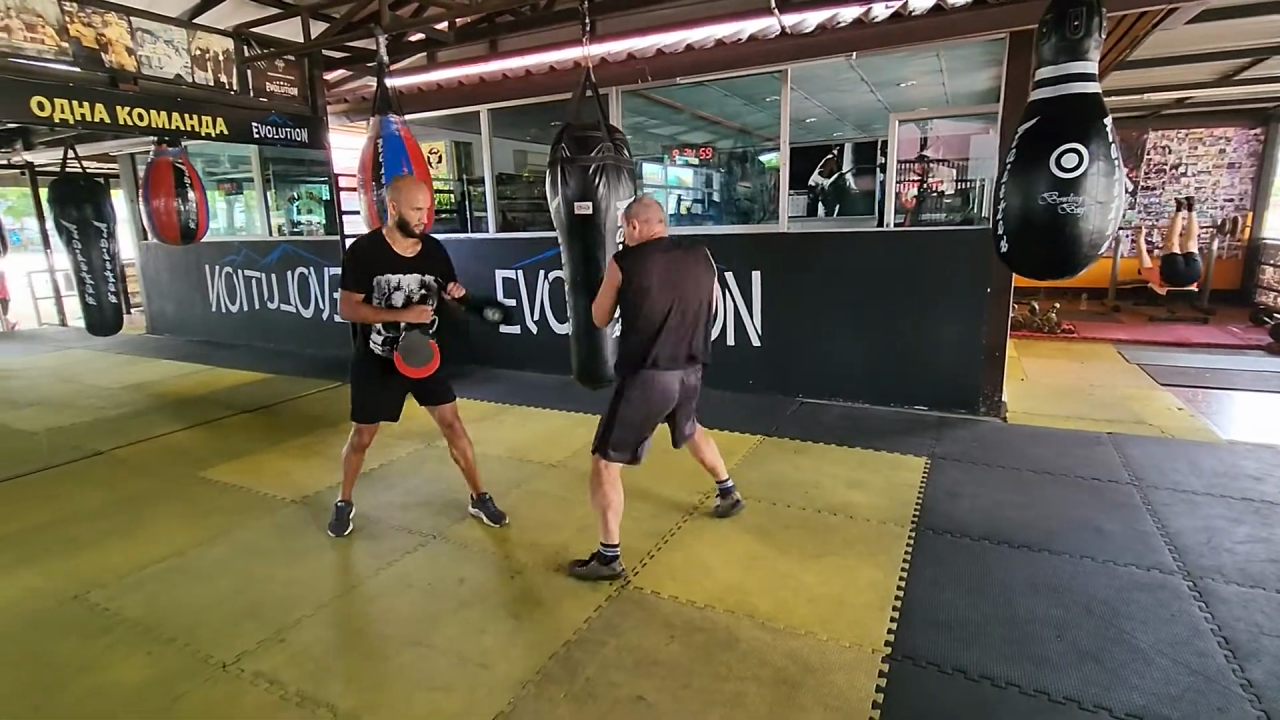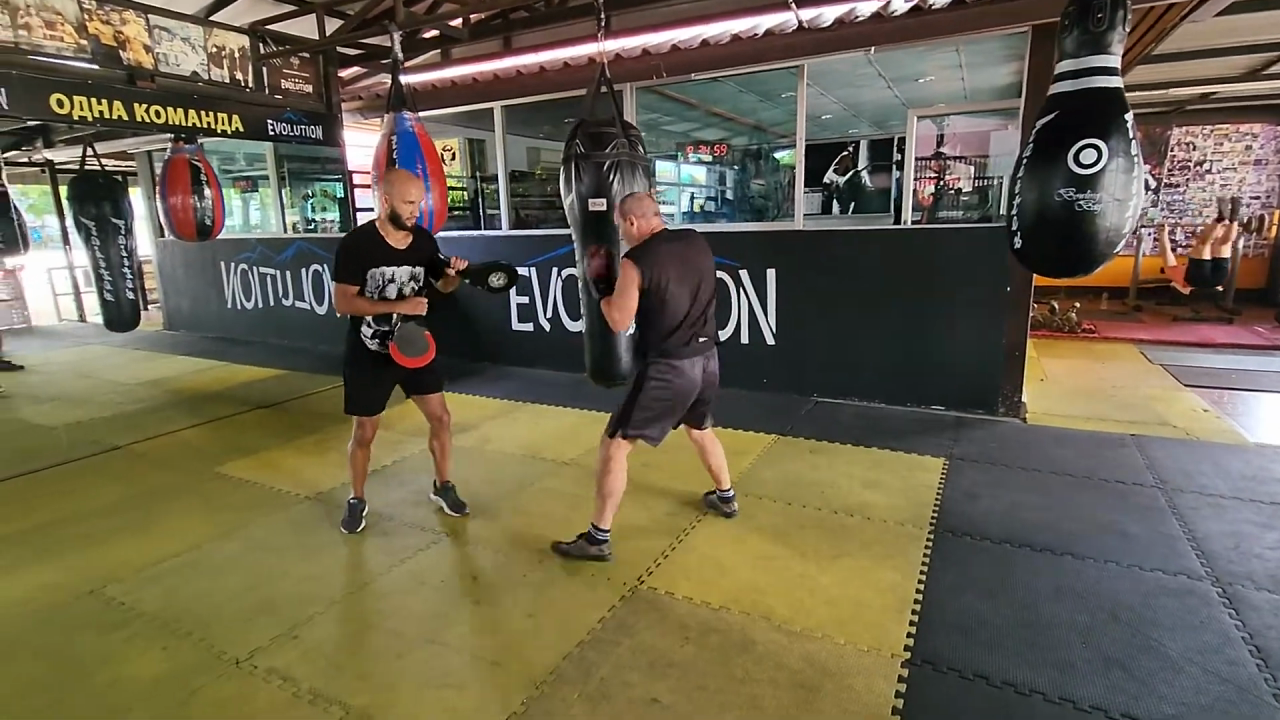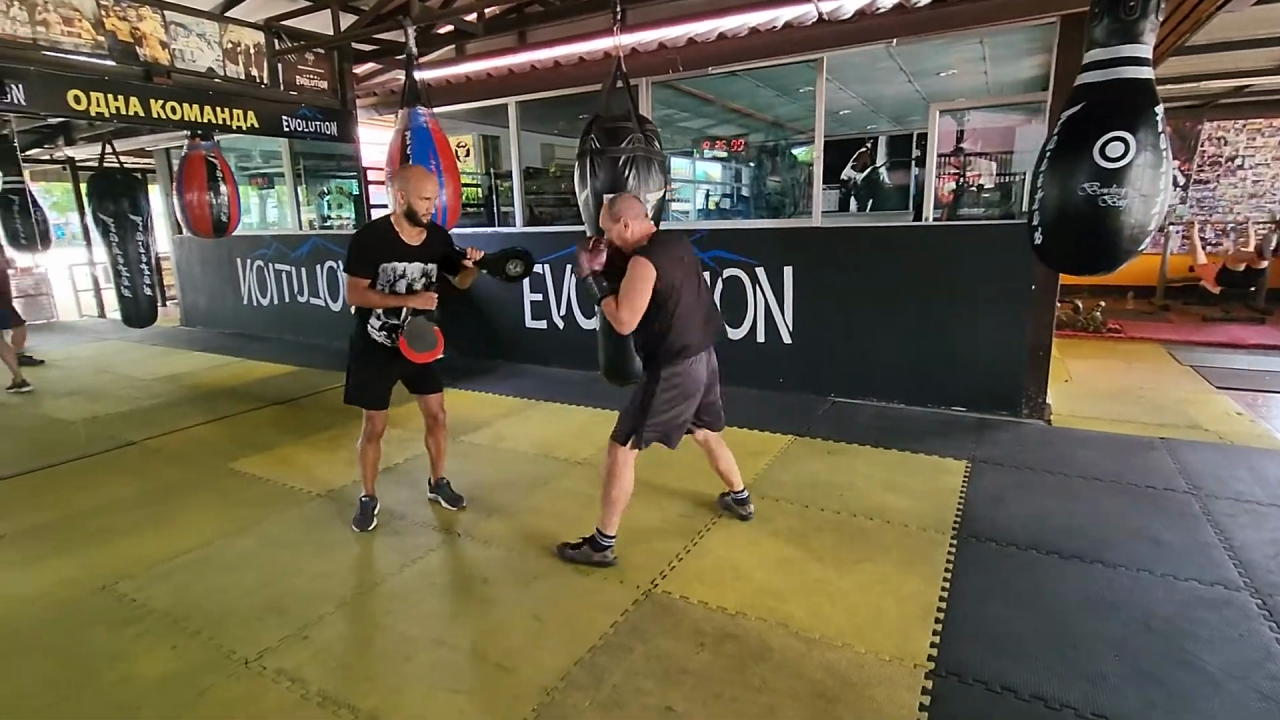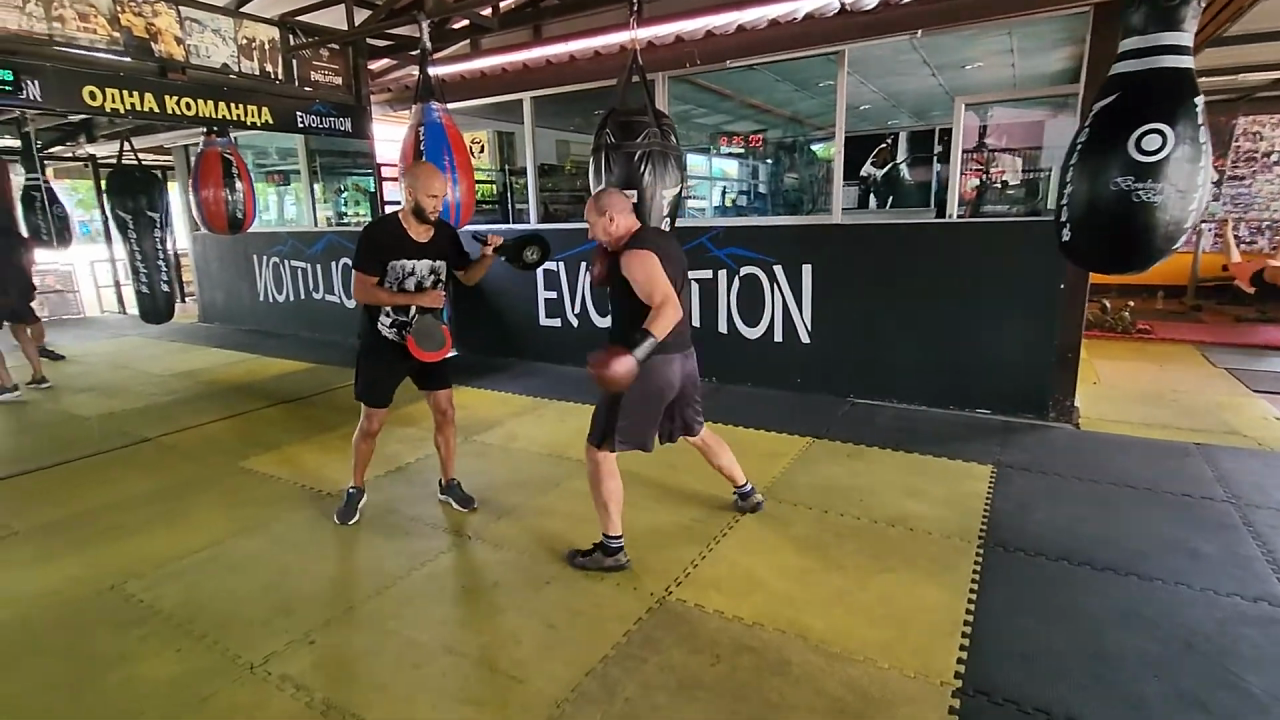
dt=0.2s
person 1, frame 1
left shoulder: (625, 261)
right shoulder: (701, 253)
left elbow: (600, 319)
left wrist: (624, 294)
left hip: (645, 379)
right hip: (690, 373)
left knee: (604, 463)
right knee: (689, 431)
left ankle: (609, 557)
right ankle: (728, 492)
person 1, frame 2
left shoulder: (635, 262)
right shoulder: (696, 242)
left elbow: (618, 322)
left wrist: (596, 280)
left hip: (668, 367)
right hip: (706, 358)
left knee: (615, 445)
right knee: (700, 428)
left ankle: (598, 537)
right ankle: (726, 497)
person 1, frame 3
left shoulder: (643, 260)
right shoulder: (679, 242)
left elbow: (624, 322)
left wrist: (595, 277)
right wrist: (617, 271)
left hip: (671, 369)
right hip: (703, 358)
left knee: (621, 451)
right knee: (707, 433)
left ankle: (602, 543)
right ankle: (741, 499)
person 1, frame 4
left shoulder: (633, 254)
right shoulder: (662, 240)
left elbow: (669, 307)
left wrist: (632, 355)
right wrist: (612, 269)
left hip: (649, 369)
right hip: (682, 358)
left knee: (599, 451)
right knee: (697, 434)
left ankle: (612, 548)
right ankle: (747, 492)
person 2, frame 1
left shoulder: (435, 249)
right shoulder: (363, 251)
left elbow: (449, 296)
right elbow: (348, 308)
left wrist: (455, 295)
right wrist: (401, 314)
right hip: (378, 360)
left knee: (453, 426)
right knee: (362, 436)
left ankle: (479, 498)
right ankle: (345, 502)
person 2, frame 2
left shoulder: (425, 240)
right shoulder: (355, 244)
left elbow: (443, 287)
right elbow: (342, 302)
left wrist: (453, 274)
right wrist: (396, 306)
right hip: (368, 353)
left knee: (440, 416)
right knee: (365, 432)
left ankle: (443, 485)
right ankle: (357, 500)
person 2, frame 3
left shoulder: (438, 237)
right shoulder: (369, 237)
left elbow: (459, 282)
right elbow: (353, 294)
left wrist: (472, 266)
right wrist: (407, 300)
right hip: (375, 348)
left knee: (437, 416)
right knee: (374, 427)
left ankle: (438, 482)
right ankle: (368, 498)
person 2, frame 4
left shoulder: (445, 233)
right shoulder: (378, 234)
left elbow: (467, 277)
right elbow: (361, 291)
left wrist: (488, 256)
right wrist: (416, 298)
right hip: (384, 344)
left knee: (445, 412)
right knee: (372, 423)
left ankle: (448, 483)
right ankle: (356, 491)
